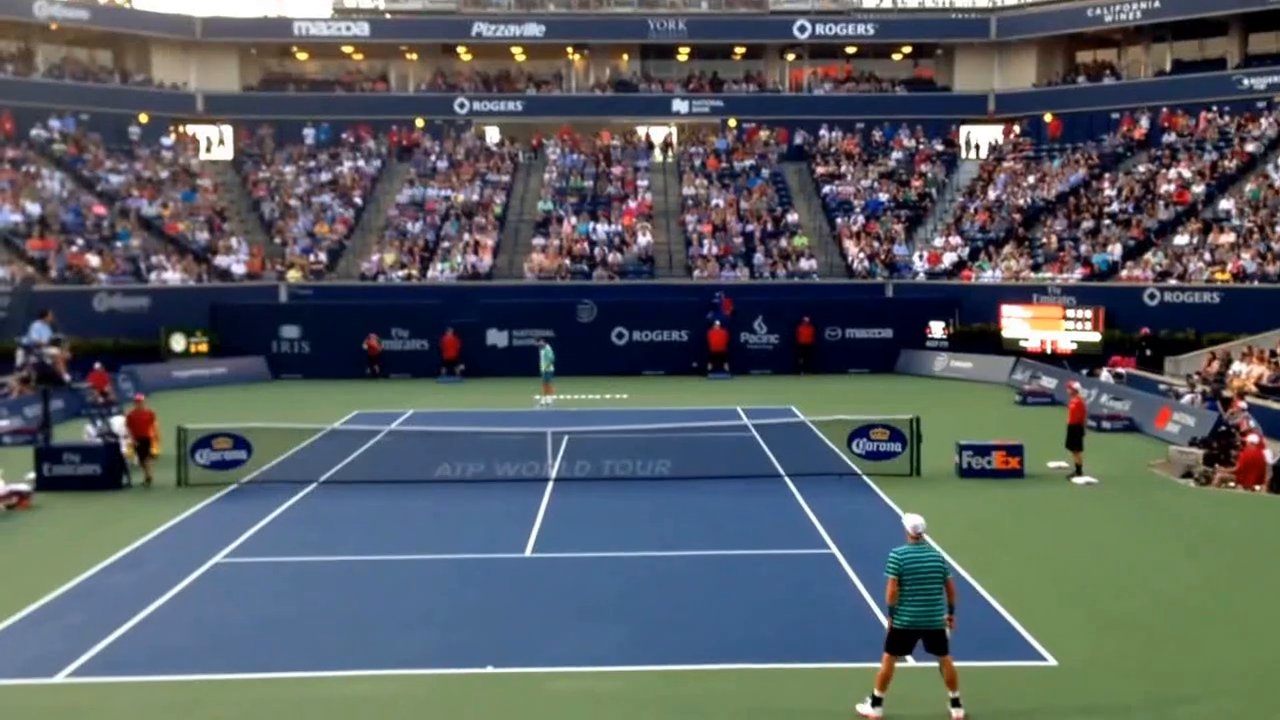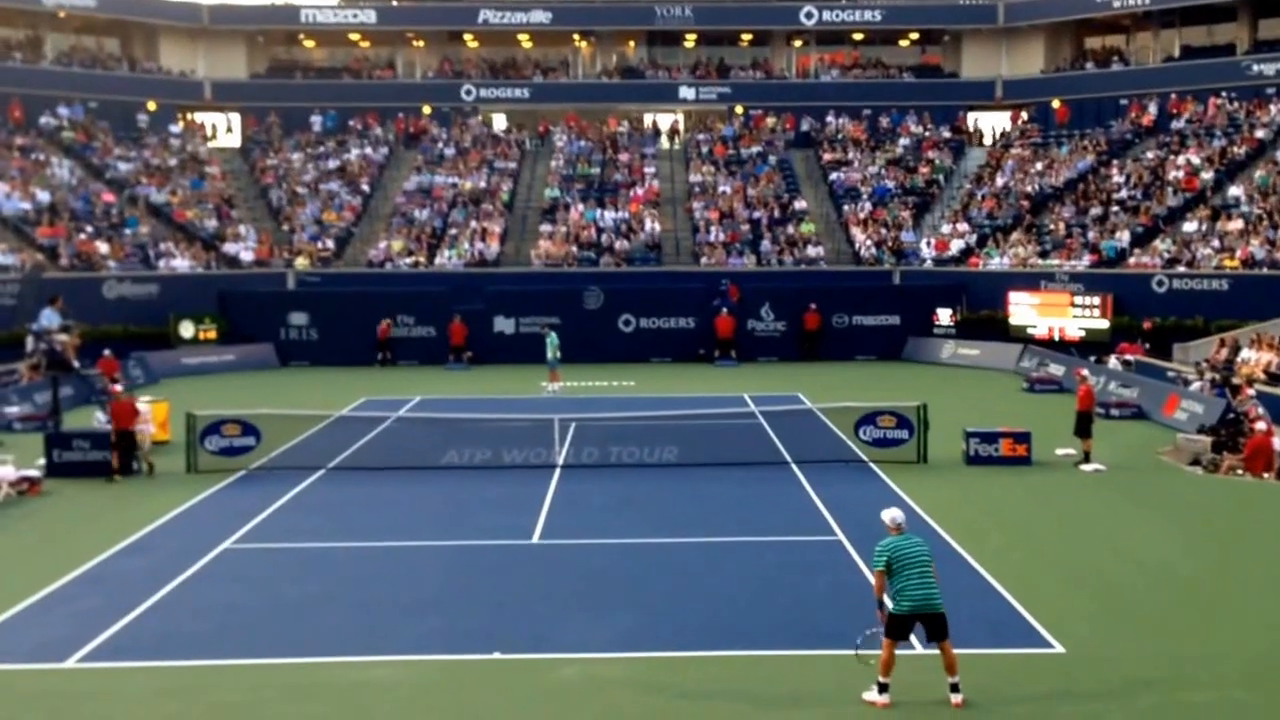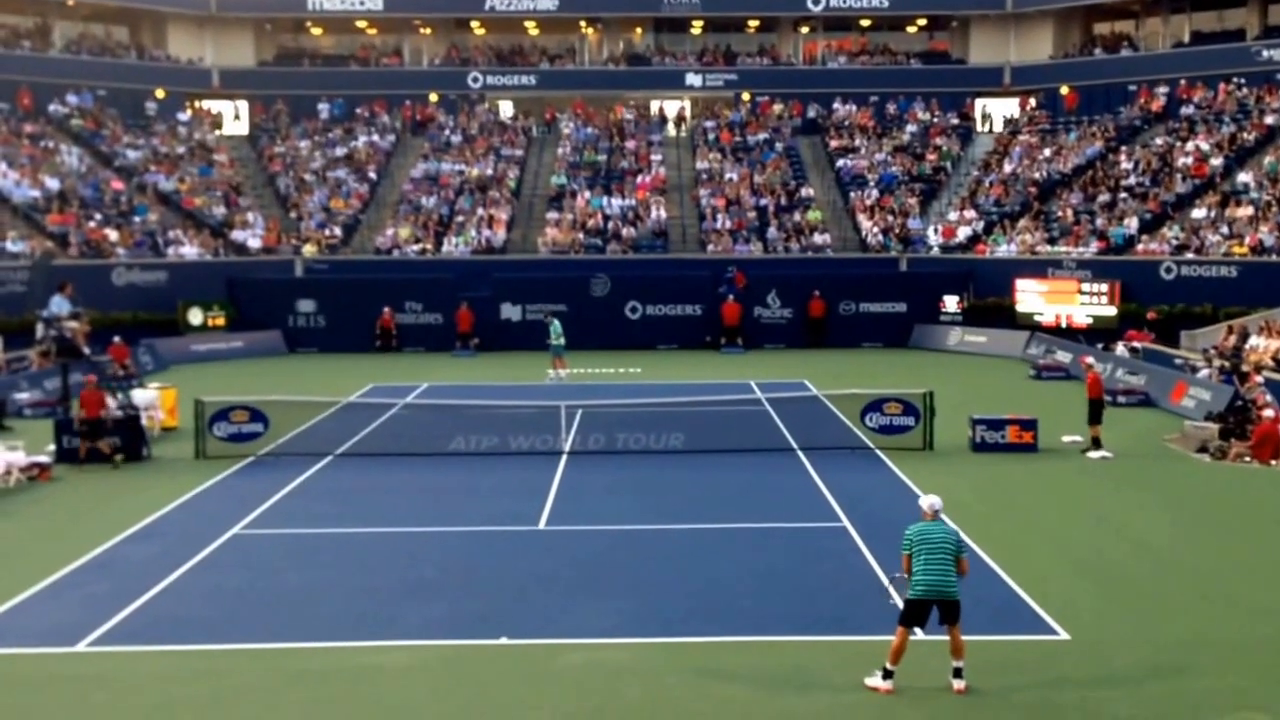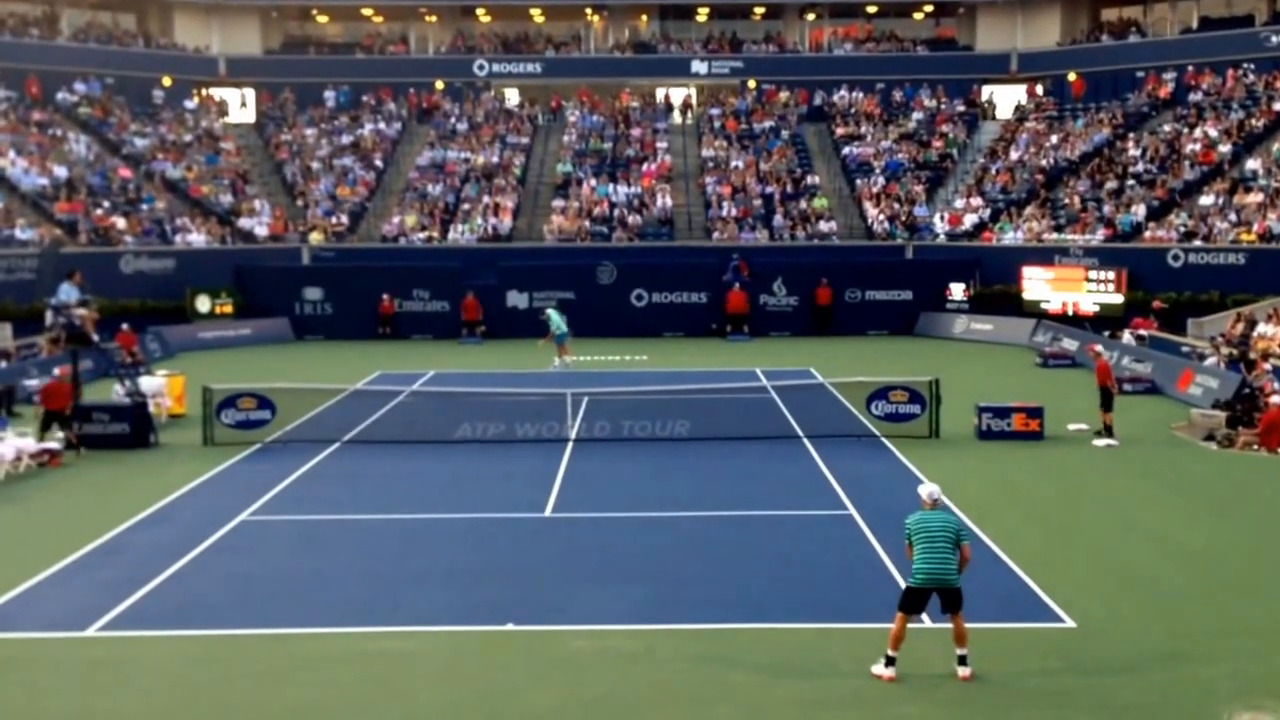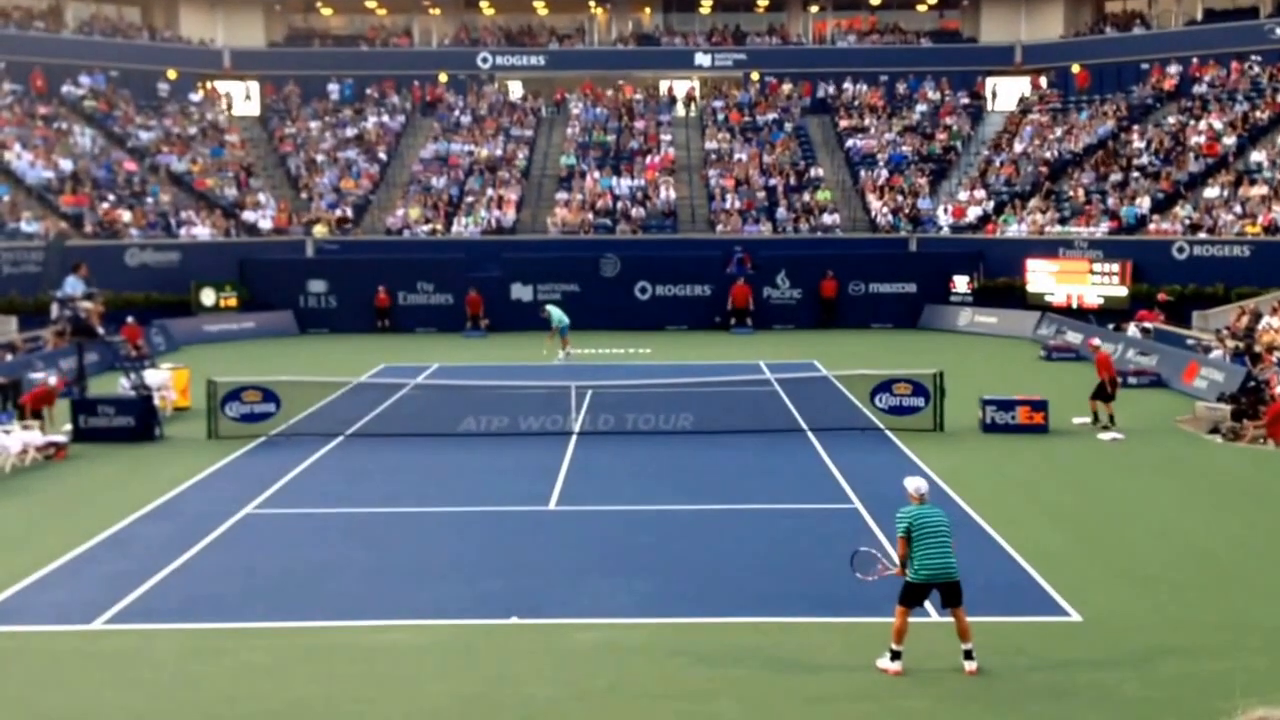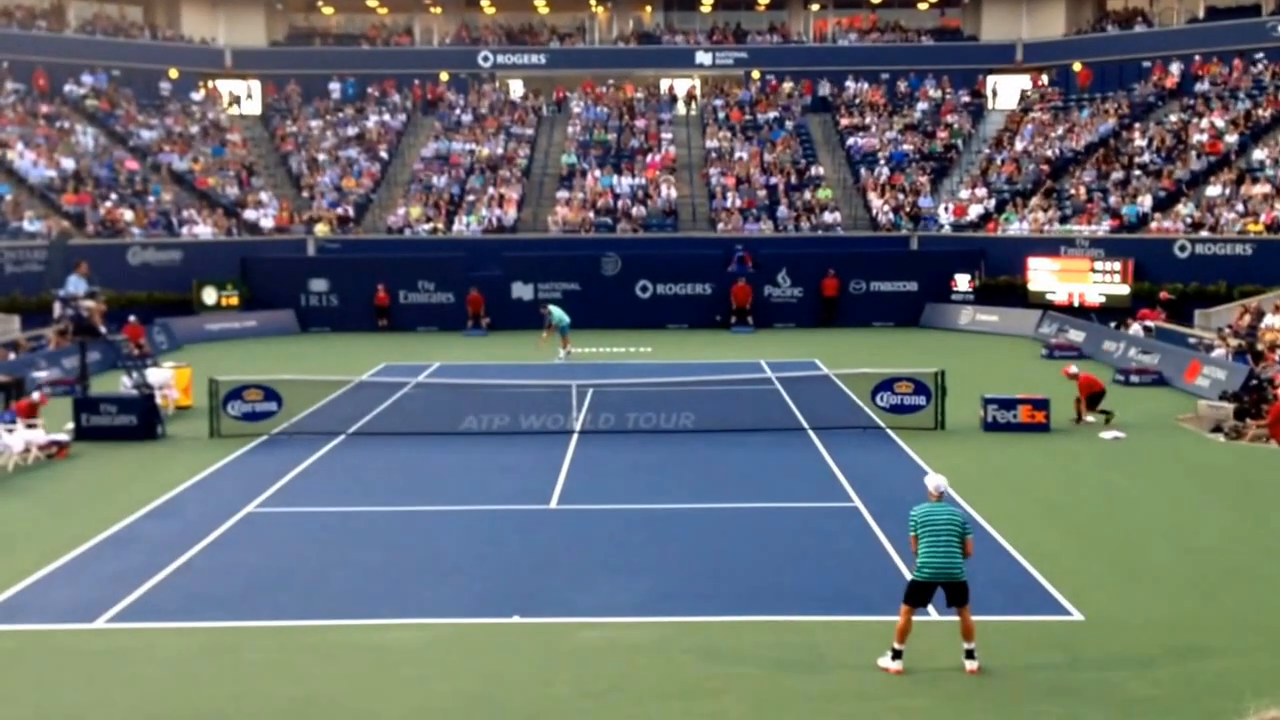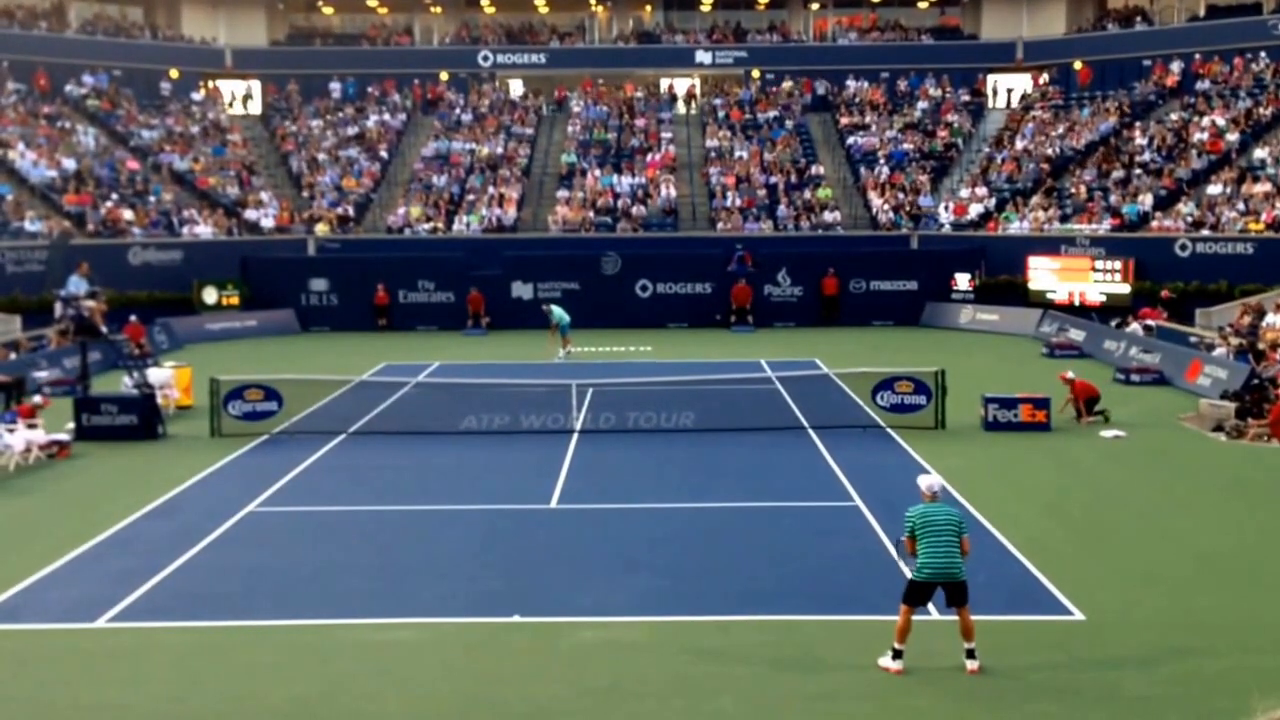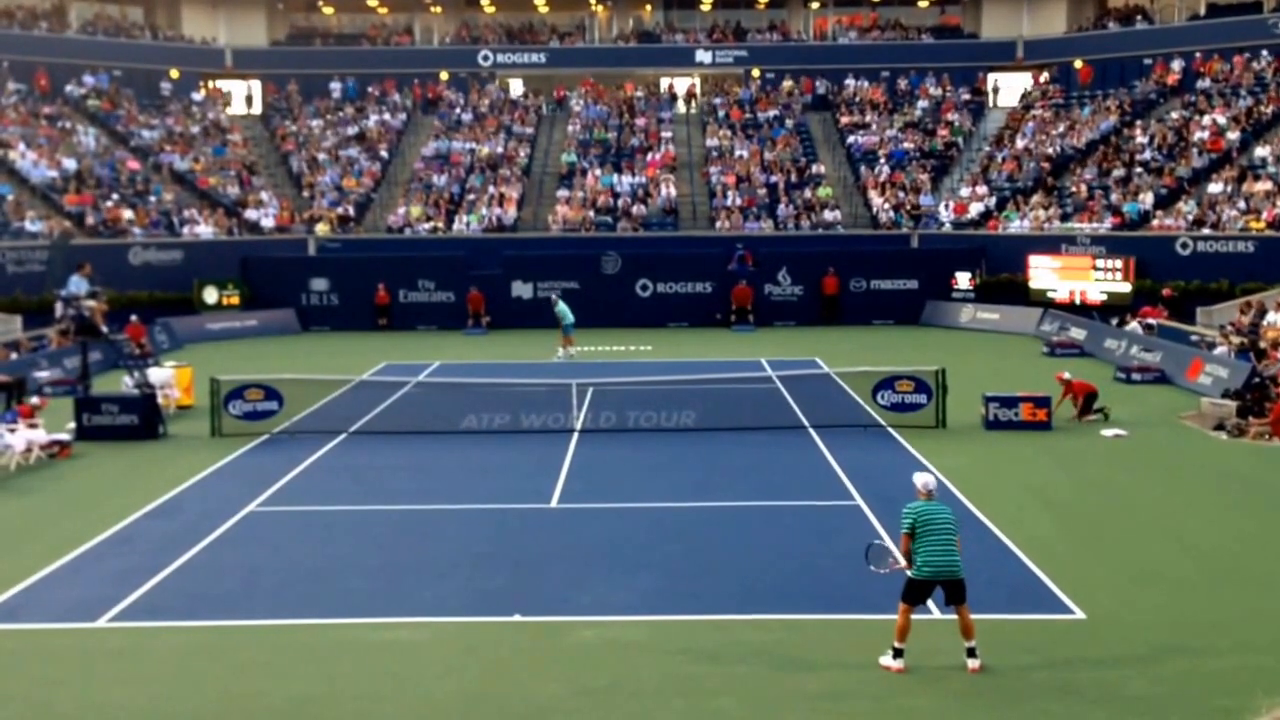
dt=0.5s
person 1, frame 1
left shoulder: (897, 555)
right shoulder: (938, 556)
left elbow: (892, 590)
right elbow: (950, 588)
left wrist: (891, 616)
right wrist: (951, 612)
left hip: (905, 621)
right hip: (935, 620)
left knee: (888, 660)
right knee: (946, 660)
person 1, frame 2
left shoulder: (883, 547)
right shoulder: (920, 543)
left elbow: (879, 583)
left wrist: (881, 607)
left hip: (904, 606)
right hip: (934, 603)
left knee: (888, 644)
right knee: (945, 646)
left ankle: (882, 693)
right ankle: (955, 692)
person 1, frame 3
left shoulder: (912, 531)
right shoulder: (953, 533)
left elbow: (907, 567)
right elbow: (963, 568)
left hip: (920, 590)
right hip: (949, 590)
left knee: (902, 632)
right knee: (954, 630)
left ankle: (886, 678)
right ankle: (958, 679)
person 1, frame 4
left shoulder: (912, 520)
right shoulder: (954, 521)
right elbow: (966, 556)
left hip: (920, 578)
right hip: (949, 578)
left knee: (901, 618)
right knee: (957, 617)
left ankle: (889, 666)
right ankle: (963, 666)
person 1, frame 5
left shoulder: (905, 514)
right shoulder: (941, 514)
left elbow: (902, 551)
left wrist: (902, 567)
left hip: (920, 574)
right hip: (949, 572)
left knee: (902, 612)
right knee: (958, 612)
left ankle: (894, 660)
right ankle: (969, 660)
person 1, frame 6
left shoulder: (917, 512)
right shoulder: (959, 514)
left elbow: (915, 548)
right elbow: (969, 550)
left hip: (925, 572)
right hip: (955, 572)
left knee: (906, 611)
right knee: (964, 612)
left ankle: (896, 659)
right ankle: (971, 659)
person 1, frame 7
left shoulder: (913, 512)
right shoulder: (955, 513)
left elbow: (911, 550)
right elbow: (966, 549)
left hip: (924, 572)
right hip: (954, 572)
left knee: (906, 611)
right knee: (963, 612)
left ankle: (896, 659)
right ankle: (971, 658)
person 1, frame 8
left shoulder: (911, 509)
right shoulder: (948, 511)
left elbow: (905, 547)
right elbow: (956, 547)
left wrist: (909, 563)
left hip: (924, 571)
right hip: (953, 569)
left knee: (904, 610)
right knee: (962, 610)
left ankle: (897, 658)
right ankle: (972, 657)
